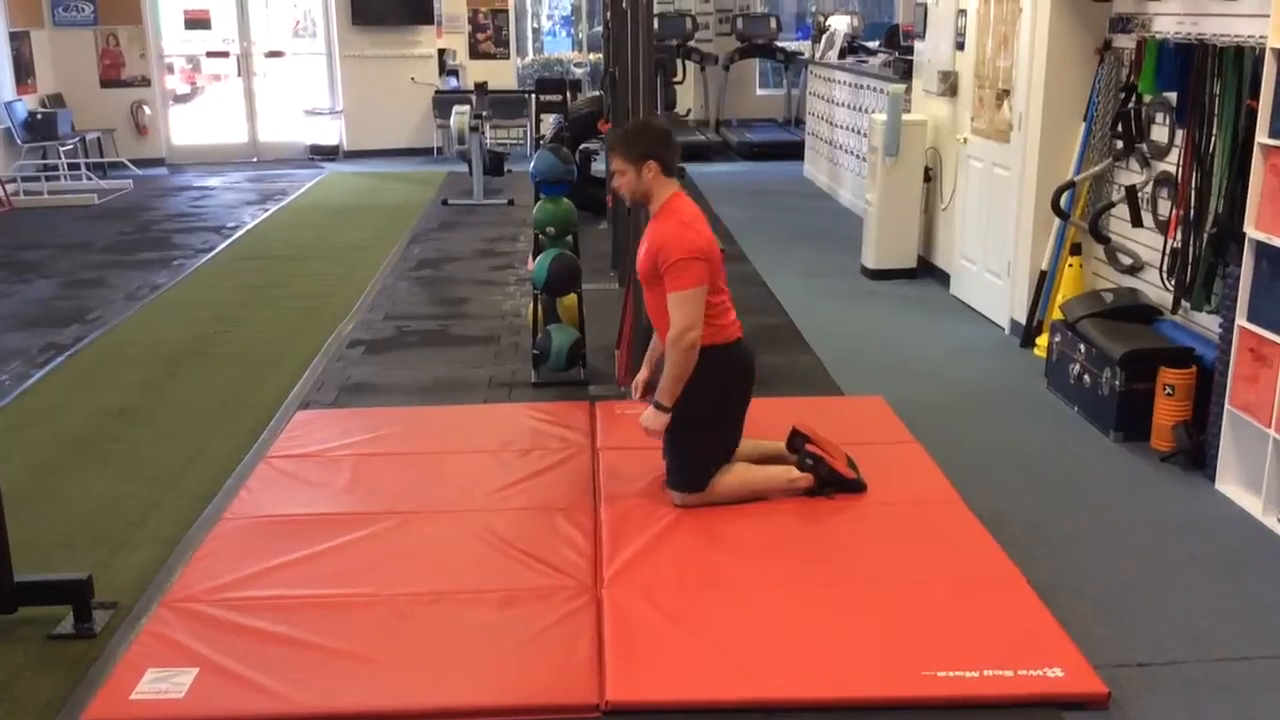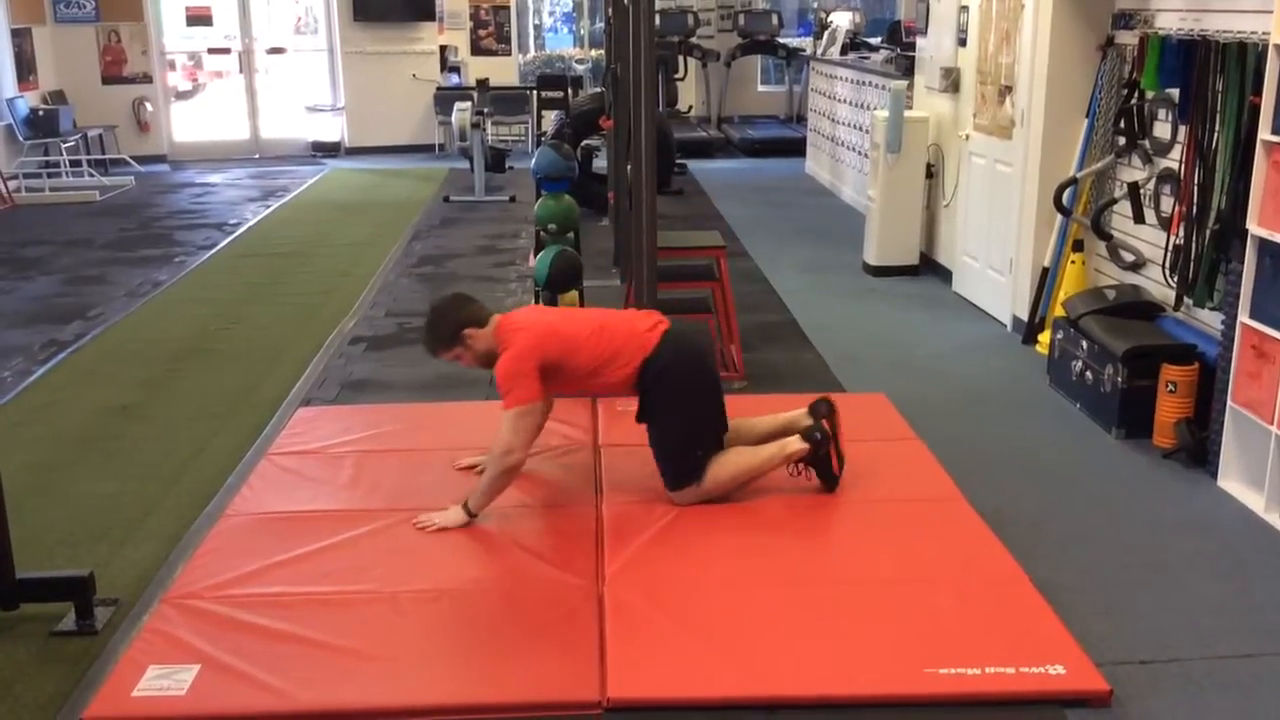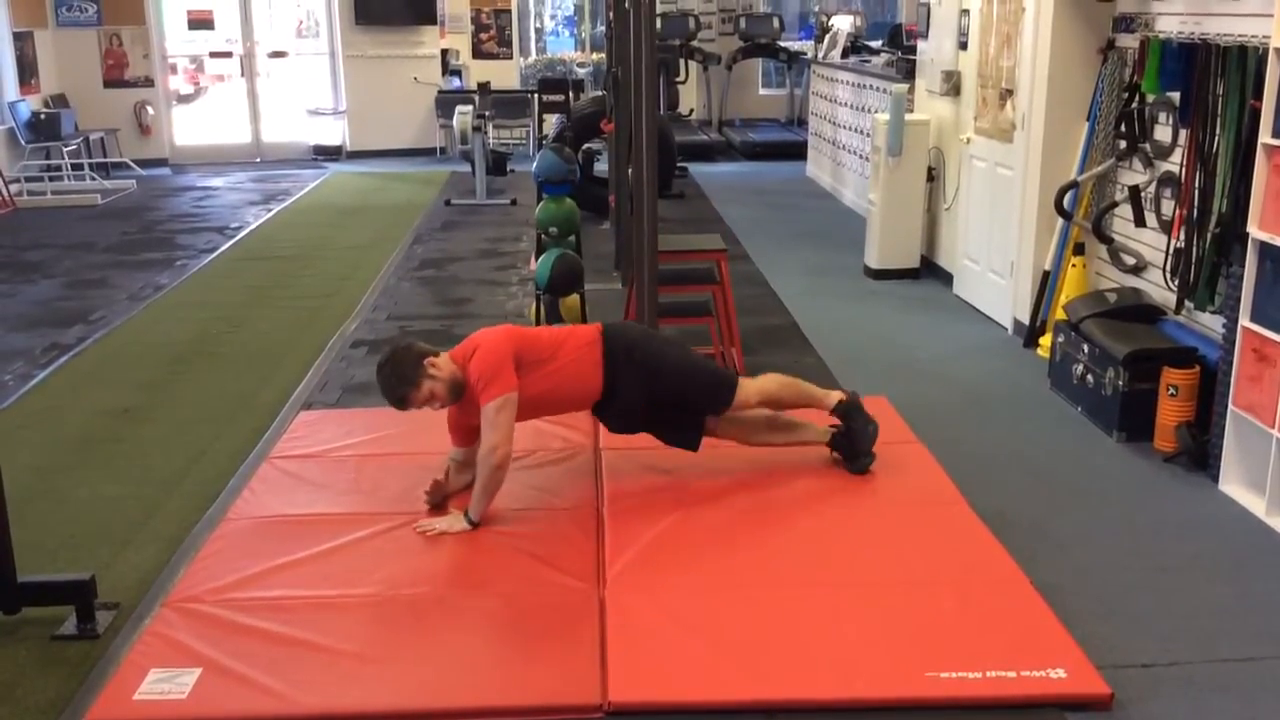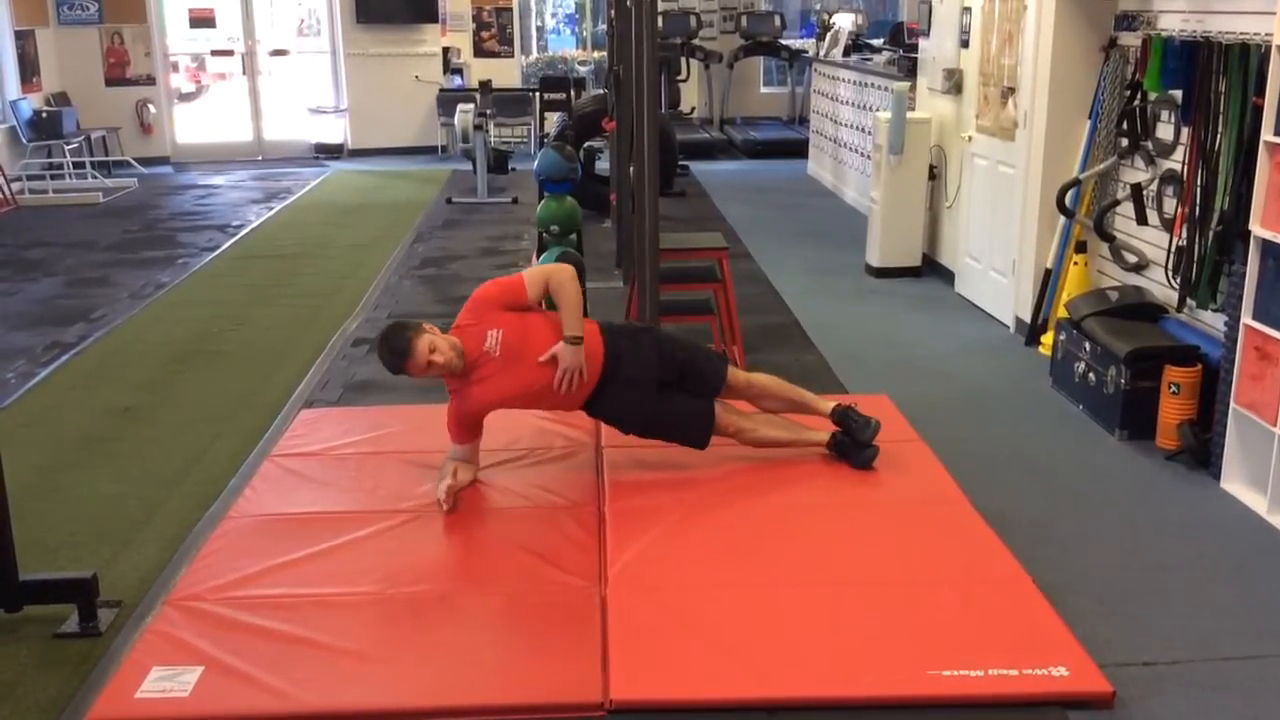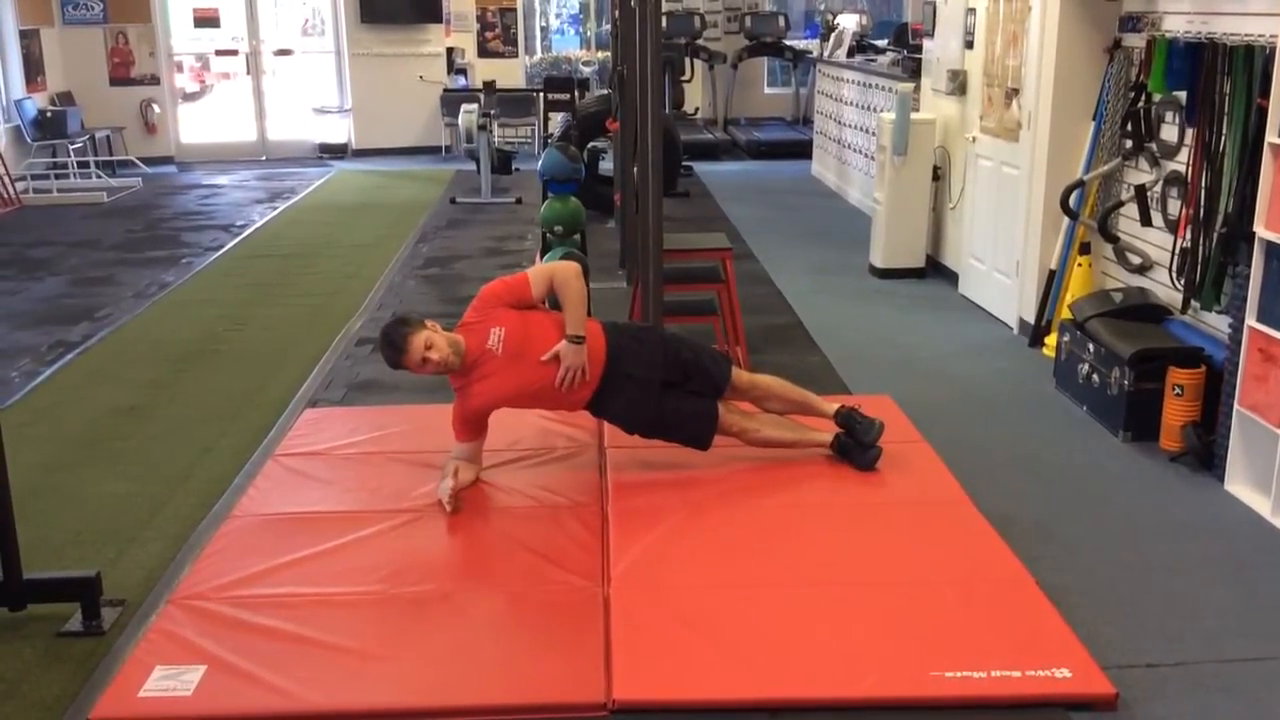
dt=1s
person 1, frame 1
left shoulder: (676, 233)
right shoulder: (669, 215)
left elbow: (686, 334)
left wrist: (661, 406)
right wrist: (649, 367)
left hip: (712, 365)
right hip: (705, 360)
left knee: (687, 490)
right knee: (698, 453)
left ankle: (808, 474)
right ankle: (794, 449)
person 1, frame 2
left shoulder: (515, 355)
right shoulder: (522, 324)
left elbow: (512, 455)
right elbow: (534, 412)
left wrist: (466, 510)
right wrist: (497, 458)
left hip: (672, 368)
right hip: (674, 347)
left knee: (686, 489)
right knee: (710, 443)
left ankle: (800, 446)
right ankle: (808, 418)
person 1, frame 3
left shoulder: (486, 355)
right shoulder: (462, 405)
left elbow: (496, 453)
right elbow: (464, 461)
left wrist: (471, 517)
right wrist: (444, 487)
left hip: (621, 356)
right hip: (613, 402)
left knee: (742, 397)
right knee: (725, 427)
left ankle: (834, 400)
right ankle: (832, 435)
person 1, frame 4
left shoulder: (481, 307)
right shoulder: (465, 400)
left elbow: (562, 274)
right elbow: (464, 457)
left wrist: (573, 341)
right wrist: (451, 479)
left hip: (617, 350)
right hip: (611, 398)
left knee: (738, 384)
right knee: (730, 423)
left ankle: (833, 409)
right ankle: (830, 441)
person 1, frame 5
left shoulder: (486, 305)
right shoulder: (469, 399)
left elbow: (567, 272)
right elbow: (468, 456)
left wrist: (575, 338)
right wrist: (453, 478)
left hip: (620, 349)
right hip: (615, 397)
left knee: (741, 384)
right knee: (733, 423)
left ankle: (838, 413)
right ankle: (835, 442)
